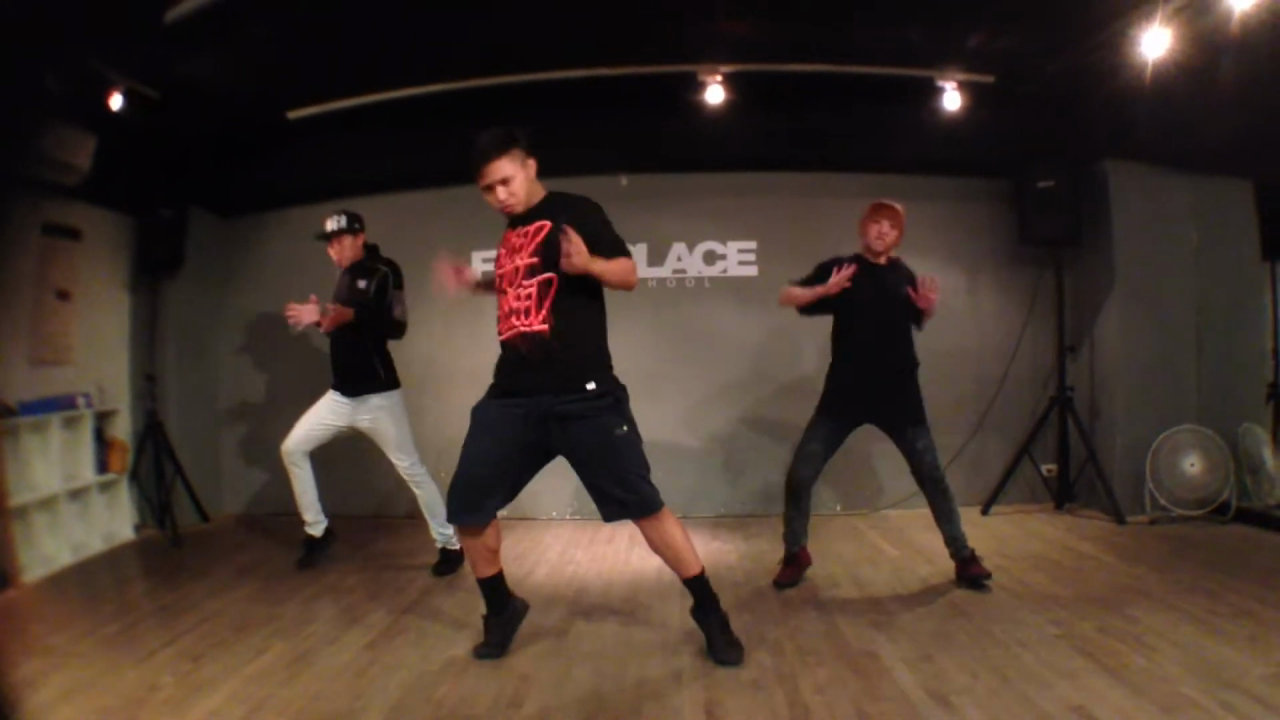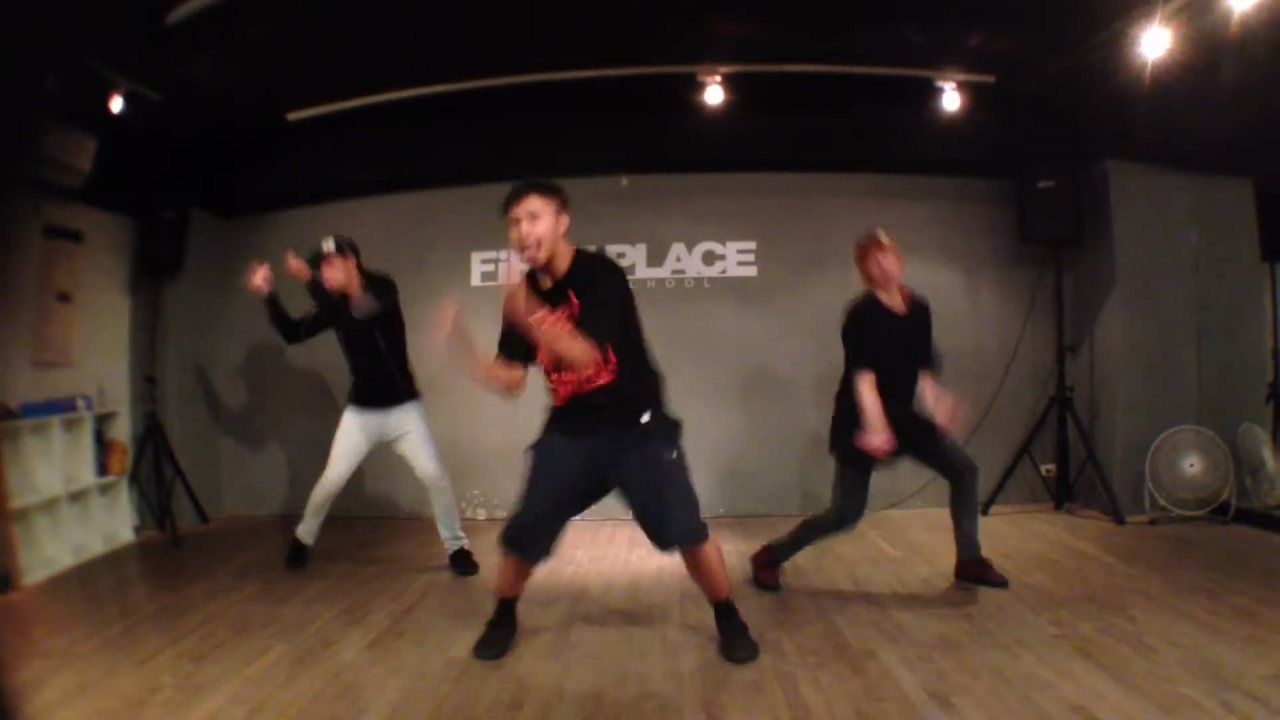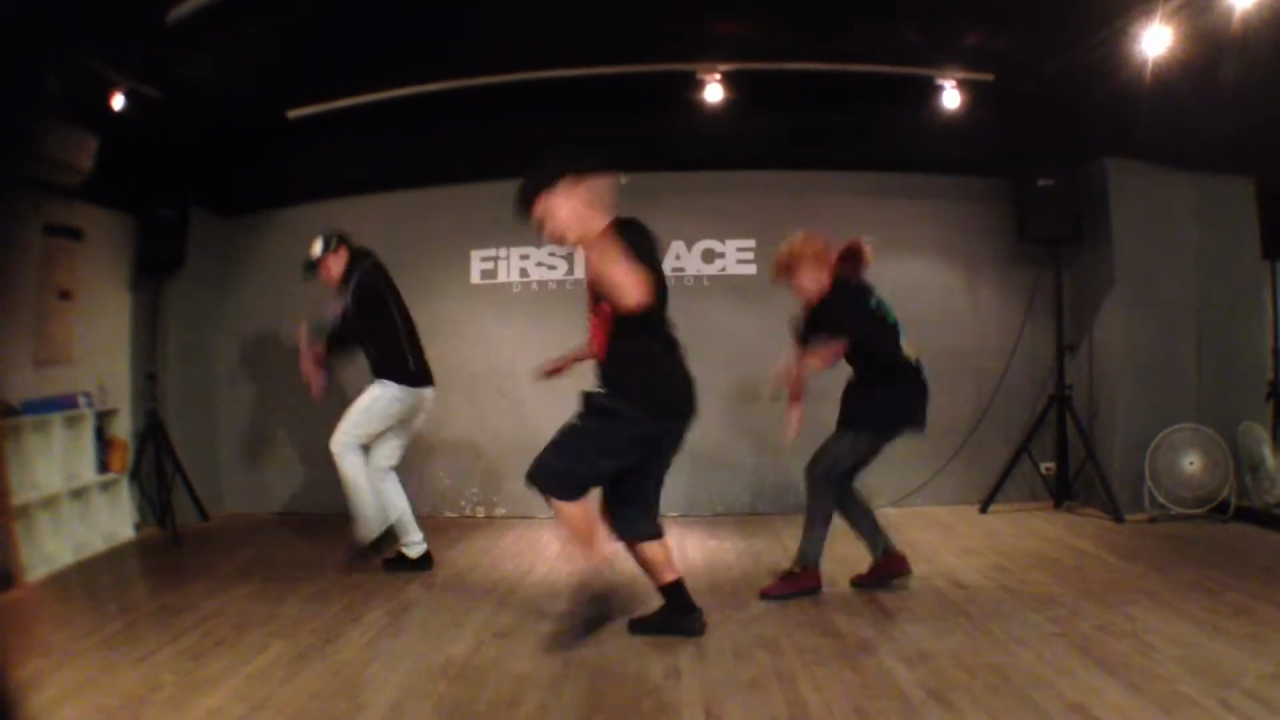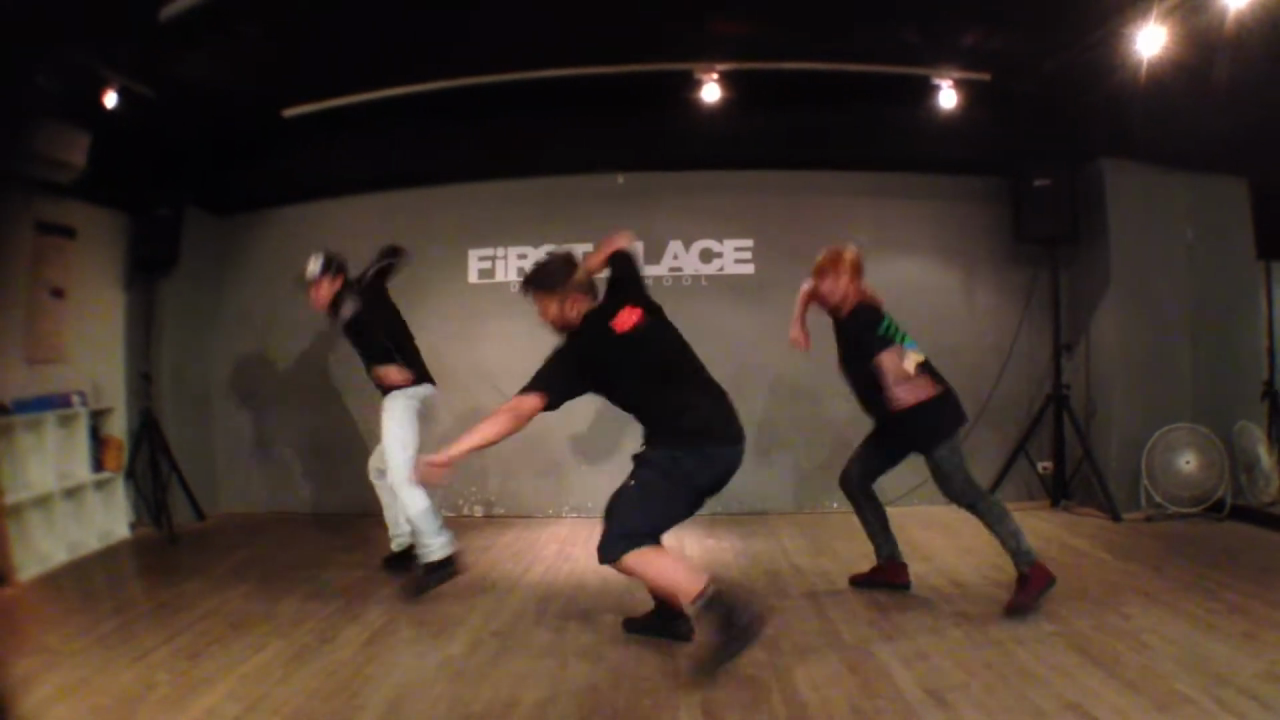
dt=0.5s
person 1, frame 1
left shoulder: (575, 210)
right shoulder: (513, 226)
left elbow: (627, 274)
left wrist: (585, 262)
right wrist: (476, 282)
left hip: (583, 394)
right hip: (512, 395)
left knee: (643, 505)
right knee: (466, 507)
left ankle: (709, 611)
right ankle: (501, 608)
person 1, frame 2
left shoulder: (602, 277)
right shoulder: (526, 295)
left elbow: (583, 355)
right elbow: (511, 382)
left wrist: (533, 320)
right wrist: (465, 353)
left hip: (640, 427)
right hip: (571, 433)
left knee: (687, 534)
right knee: (525, 533)
left ankle: (729, 622)
right ankle: (503, 618)
person 1, frame 3
left shoulder: (625, 236)
right shoulder: (606, 247)
left elbow: (633, 300)
left wrist: (591, 233)
right wrist: (569, 358)
left hip: (643, 398)
right hip: (634, 397)
left knee: (556, 478)
right knee: (630, 513)
left ankle: (596, 592)
right ankle: (681, 609)
person 1, frame 4
left shoulder: (576, 352)
right shoulder: (628, 295)
left elbow: (517, 413)
right elbow: (617, 245)
left wrist: (451, 453)
right wrist: (579, 273)
left hip: (690, 447)
right hip: (720, 438)
left knee: (623, 544)
right knee: (630, 525)
left ankle: (726, 613)
right ankle: (674, 612)
person 2, frame 1
left shoulder: (901, 273)
right shoulder: (839, 267)
left elbow: (915, 320)
right elbow: (786, 298)
left wrist: (927, 306)
right wrist: (824, 290)
left hip: (899, 395)
right hip: (844, 394)
left knee: (931, 476)
right knee: (799, 475)
left ankle: (963, 557)
right ankle: (795, 555)
person 2, frame 2
left shoulder: (919, 310)
right shoulder: (863, 315)
left elbow: (922, 369)
right elbow: (862, 374)
left wrist: (934, 401)
right wrist: (873, 425)
left hip: (906, 419)
right hip: (859, 422)
left knee: (964, 470)
right knee: (845, 514)
left ankle: (970, 561)
right ankle: (770, 555)
person 2, frame 3
left shoulder: (848, 294)
right shoulder: (821, 306)
left elbow: (829, 349)
right elbow: (804, 355)
left wrist: (794, 378)
right wrist: (795, 405)
left hip: (891, 400)
right hip: (870, 400)
left knee: (821, 473)
right knee: (835, 480)
left ankle: (806, 570)
right ankle: (887, 558)
person 2, frame 4
left shoulder: (859, 318)
right shoulder: (846, 312)
left elbow: (884, 353)
right elbow: (809, 286)
left wrist: (900, 385)
right wrist: (799, 322)
left hip: (925, 413)
right hip: (902, 416)
left knee: (961, 490)
right knee: (854, 479)
left ankle: (1031, 571)
right ankle: (891, 565)
person 3, frame 1
left shoulder: (383, 271)
right shoulder: (347, 275)
left elbow: (396, 327)
left wrist: (351, 316)
right wrist: (320, 317)
left hip: (378, 394)
right hip: (340, 394)
left knee: (410, 468)
right knee: (292, 449)
left ankle: (450, 545)
right ankle: (317, 531)
person 3, frame 2
left shoulder: (383, 288)
right shoulder: (336, 301)
left elbow: (354, 315)
right elbow: (295, 333)
left wrist: (309, 282)
right wrist: (268, 294)
left hip: (402, 408)
right hip: (361, 410)
left knee: (432, 475)
right knee: (333, 481)
left ankle: (458, 547)
right ankle: (304, 537)
person 3, frame 3
left shoulder: (366, 272)
right shoulder: (362, 279)
left elbow: (350, 325)
right elbow: (356, 332)
left wrist: (316, 348)
right wrist: (321, 370)
left hip: (400, 382)
right hip: (408, 384)
left knee: (343, 443)
right knee: (379, 466)
left ankle: (374, 529)
right ankle: (415, 551)
person 3, frame 4
left shoulder: (352, 298)
right shoulder: (365, 288)
right elbow: (393, 255)
left wrist: (384, 363)
left hip: (406, 391)
right hip: (412, 386)
left knee: (399, 476)
right knee: (379, 468)
left ankle: (438, 557)
right ankle: (403, 548)
